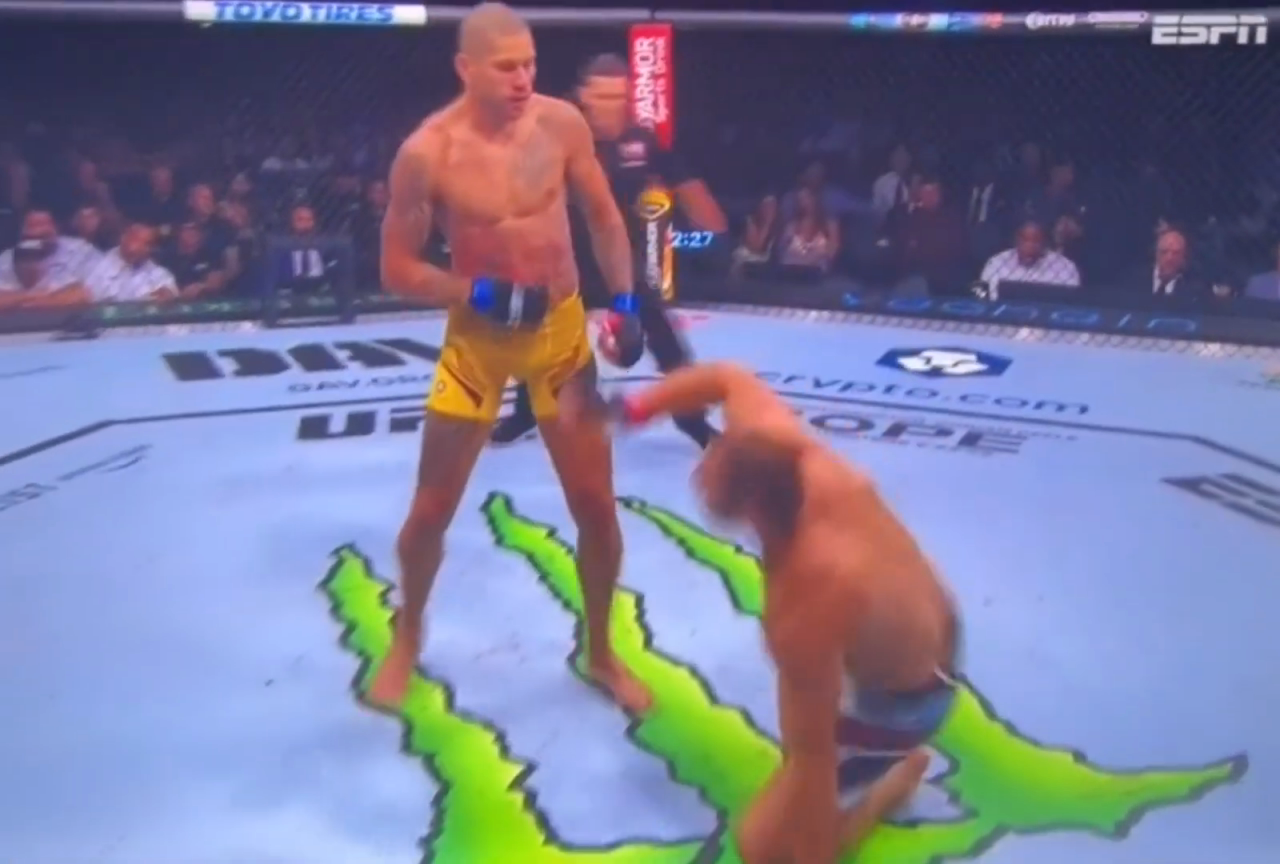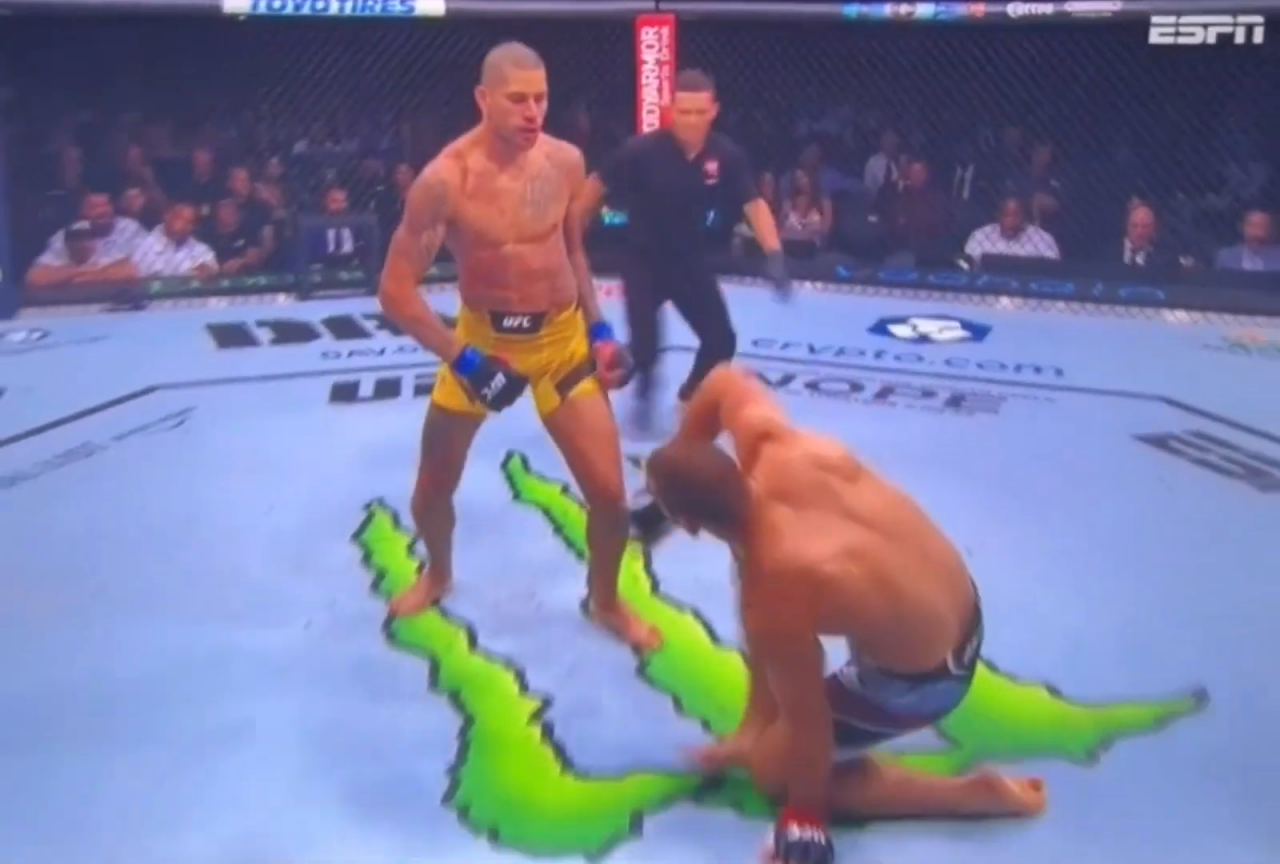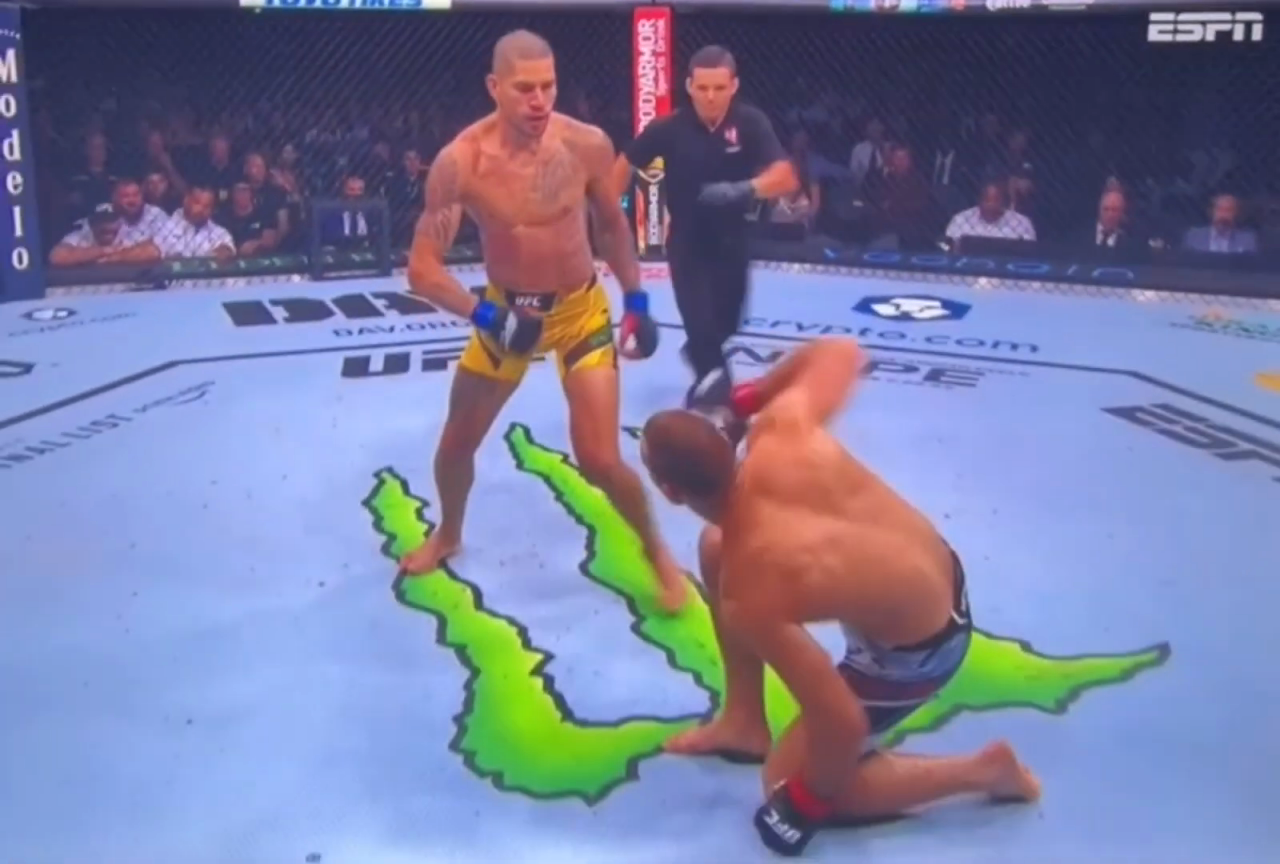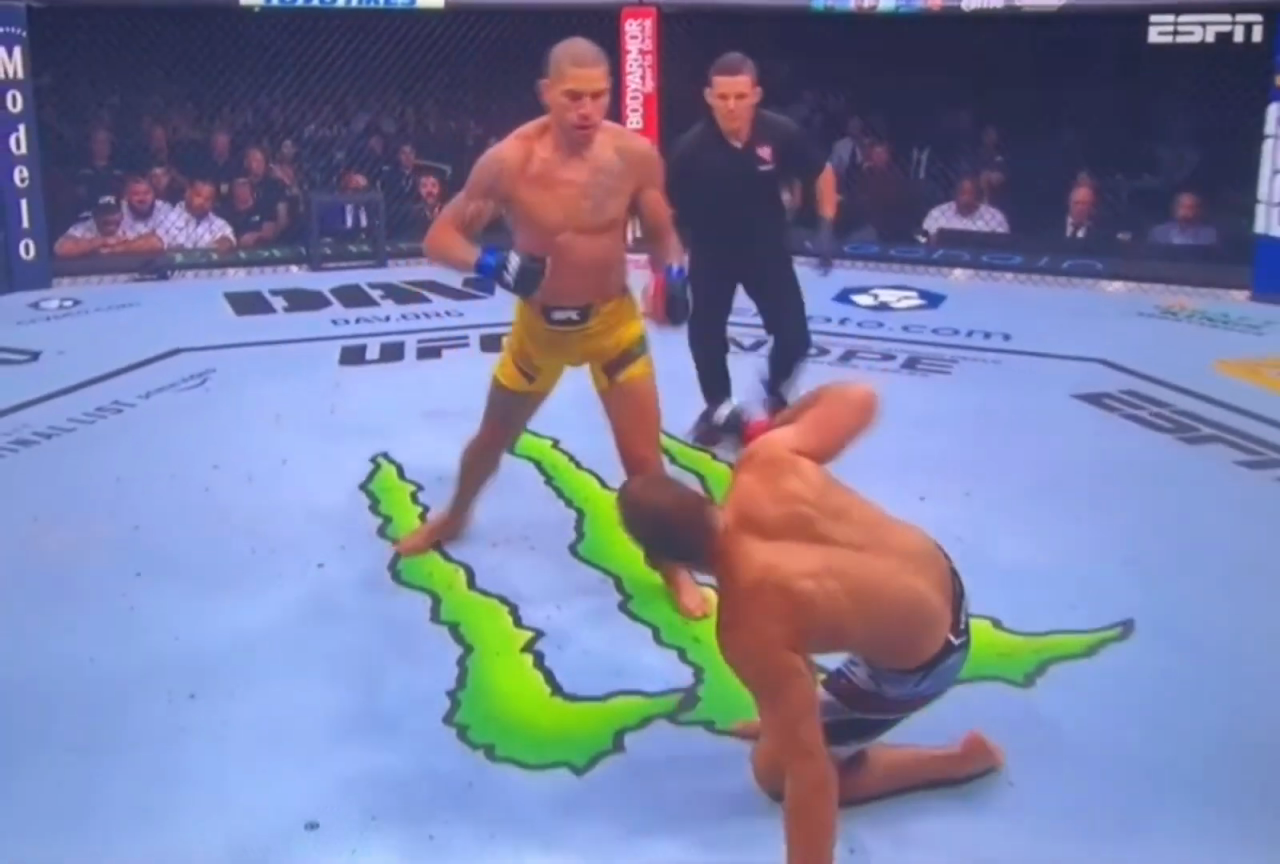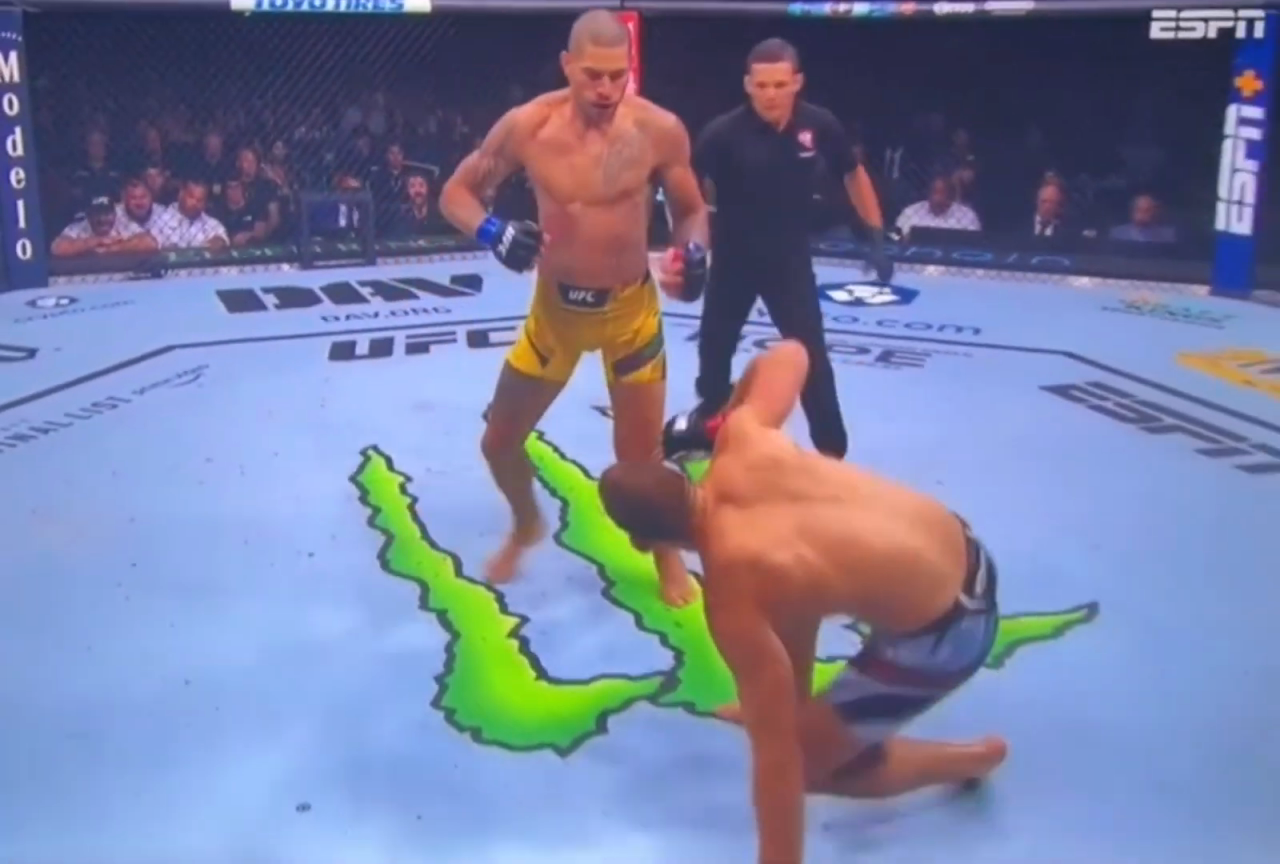
dt=0.4s
person 1, frame 1
left shoulder: (561, 124)
right shoulder: (426, 153)
left elbow: (604, 219)
right elbow: (397, 270)
left wrist: (624, 303)
right wrist: (481, 294)
left hip: (561, 330)
right hip: (478, 336)
left knee: (595, 507)
right knee: (430, 513)
left ankle: (601, 654)
right ankle: (407, 638)
person 1, frame 2
left shoulder: (566, 162)
right shoulder: (445, 179)
right elbow: (396, 291)
left wrist: (600, 330)
right wrist: (464, 362)
left hip: (560, 336)
right hip: (483, 341)
left knee: (609, 491)
right knee: (432, 489)
left ankle: (606, 599)
right ankle: (438, 574)
person 1, frame 3
left shoulder: (588, 145)
right shoulder: (460, 161)
left elbow: (613, 225)
right elbow: (422, 269)
left wrist: (636, 302)
right wrist: (488, 317)
left hip: (579, 310)
right hip: (505, 311)
left knee: (599, 459)
right knee: (456, 443)
left ankle: (655, 549)
right ankle: (448, 533)
person 1, frame 4
left shoulder: (635, 155)
right shoulder: (509, 160)
left elbow: (661, 234)
right elbow: (439, 238)
left wrist: (673, 277)
right wrist: (493, 264)
left hip: (614, 322)
right hip: (539, 322)
left knee: (644, 464)
right knee: (490, 442)
left ankle: (673, 567)
right ankle: (452, 518)
person 1, frame 5
left shoulder: (660, 131)
right shoulder: (525, 126)
left elbow: (693, 211)
right elbow: (456, 193)
left wrist: (693, 254)
right wrist: (493, 234)
left hip: (630, 309)
right hip: (554, 307)
left knee: (639, 460)
right knee: (499, 441)
left ankle: (666, 553)
right ankle: (526, 524)
person 2, frame 1
left shoulder: (801, 613)
right shoulder: (800, 458)
left elbow: (811, 758)
right elbow: (733, 380)
right wrist: (630, 410)
left hip: (902, 704)
left ankle: (898, 770)
person 2, frame 2
left shoulder: (774, 605)
right shoulder: (769, 441)
left elbow: (812, 727)
right elbow: (725, 382)
left wrist: (804, 820)
right wrist: (676, 468)
left hip: (920, 683)
left knee: (775, 771)
left ankle: (975, 793)
right ankle: (757, 729)
person 2, frame 3
left shoulder: (750, 594)
right shoulder: (782, 431)
left elbow: (844, 722)
right elbow: (841, 350)
left wrist: (809, 800)
right wrist: (748, 396)
left hip: (917, 651)
right hip: (938, 570)
left knee: (786, 781)
right knee: (714, 547)
left ankle: (982, 770)
right ankle: (743, 722)
person 2, frame 4
left shoulder: (749, 630)
right shoulder: (765, 465)
left elbow: (809, 773)
right elbow: (857, 397)
right wrist: (766, 429)
left hip: (914, 668)
right hip: (940, 580)
left knee: (773, 771)
left ankle: (959, 758)
right ankle: (783, 714)
person 2, frame 5
left shoulder: (732, 601)
right shoulder: (742, 443)
left elbow: (776, 755)
right elbow: (789, 353)
right wrist: (715, 424)
left hip: (942, 633)
right hip: (962, 552)
left knee: (809, 762)
left ankle: (970, 758)
right ankle: (795, 705)
person 3, frame 1
left shoulder: (644, 141)
left elbow: (686, 186)
left wrist: (717, 234)
right hip: (573, 265)
left knee: (668, 348)
left ankle: (692, 421)
right ankle: (524, 413)
person 3, frame 2
left shoulder: (726, 154)
right shoulder: (640, 149)
left elbow: (754, 205)
right elbow: (597, 185)
left wrist: (774, 256)
left hip: (688, 259)
right hip: (643, 261)
left knee: (721, 340)
right knee: (646, 341)
left ankle: (695, 398)
right ankle: (644, 394)
person 3, frame 3
left shoulder: (751, 123)
right shoulder: (669, 128)
left elbow: (785, 178)
right elbow: (627, 164)
left wrist: (743, 190)
left hip: (731, 239)
right hip: (687, 242)
left knee: (727, 320)
right knee: (701, 324)
left ankle: (706, 366)
person 3, frame 4
left shoulder: (781, 133)
right shoulder: (692, 147)
left elbow: (822, 173)
right elbow: (667, 208)
left wrist: (825, 228)
left hip: (767, 249)
right hip: (710, 255)
left knee: (794, 339)
right knee: (704, 339)
left ankle: (775, 392)
right ankle: (720, 411)
person 3, frame 5
left shoulder: (819, 126)
right shoulder: (724, 133)
left elbow: (854, 176)
left wrist: (876, 235)
left hip: (790, 259)
right hip: (733, 258)
left knee: (810, 355)
right knee: (715, 345)
left ankle: (831, 454)
right ankle: (711, 413)
